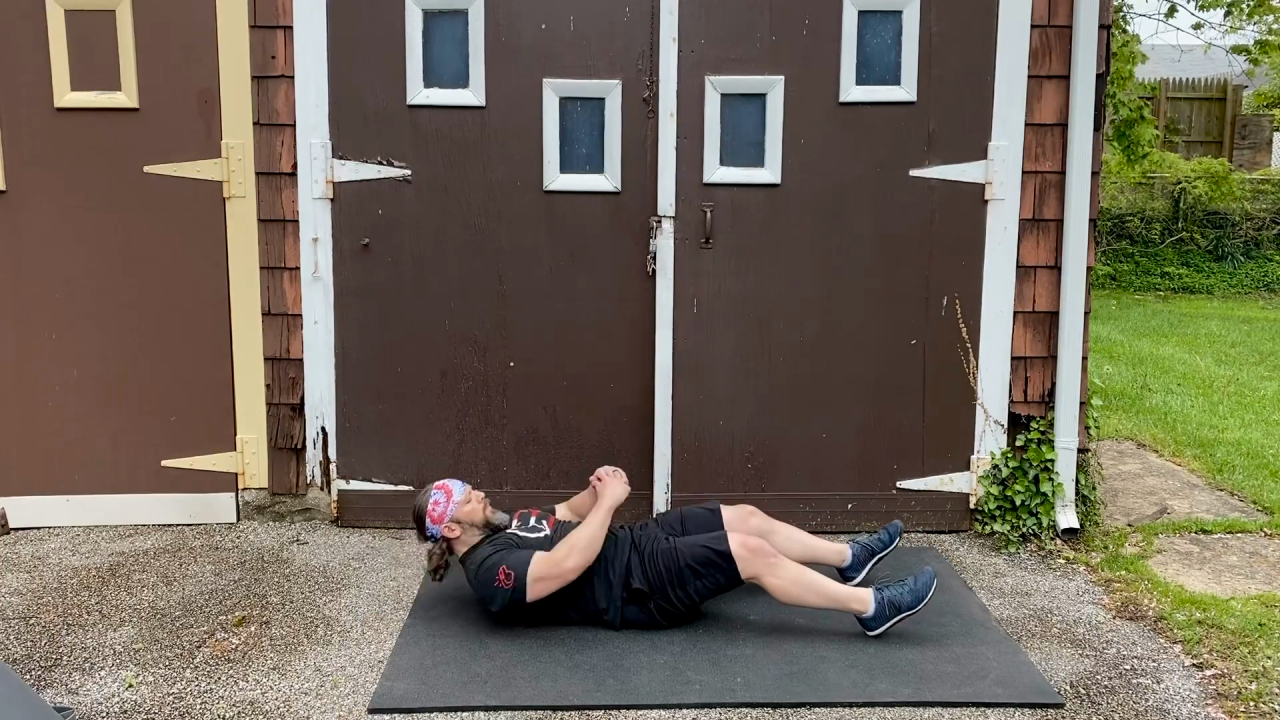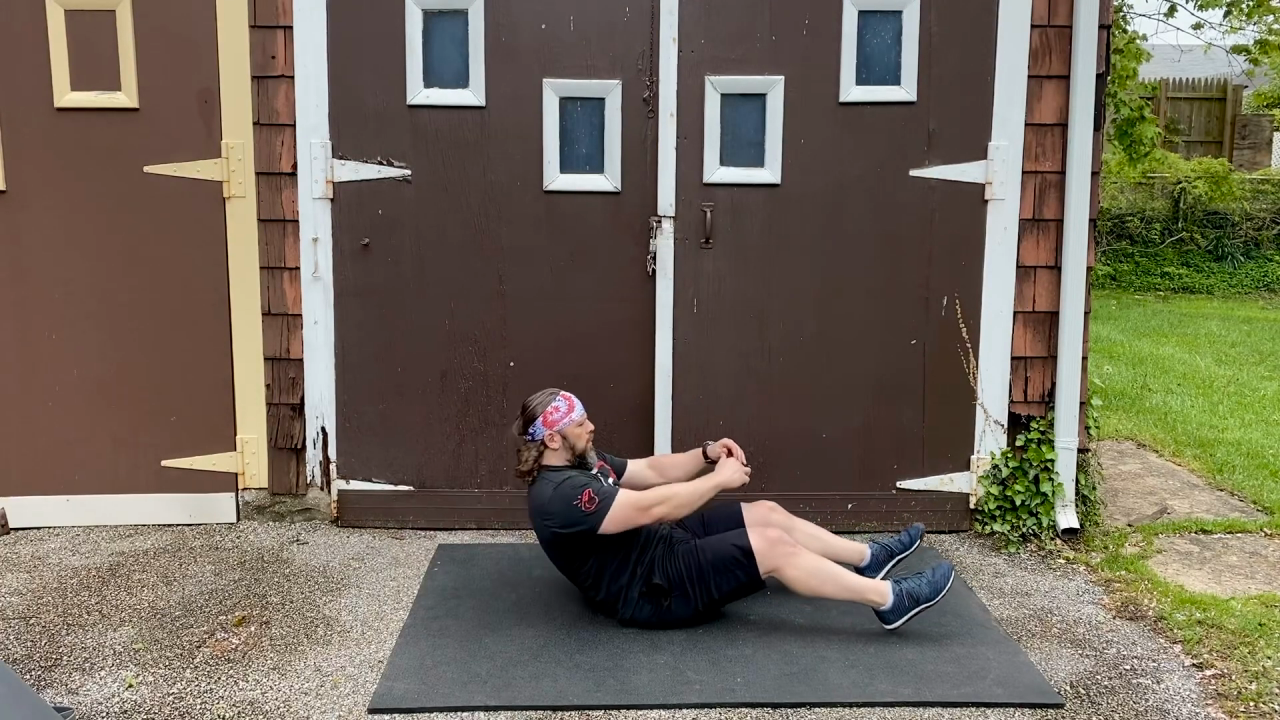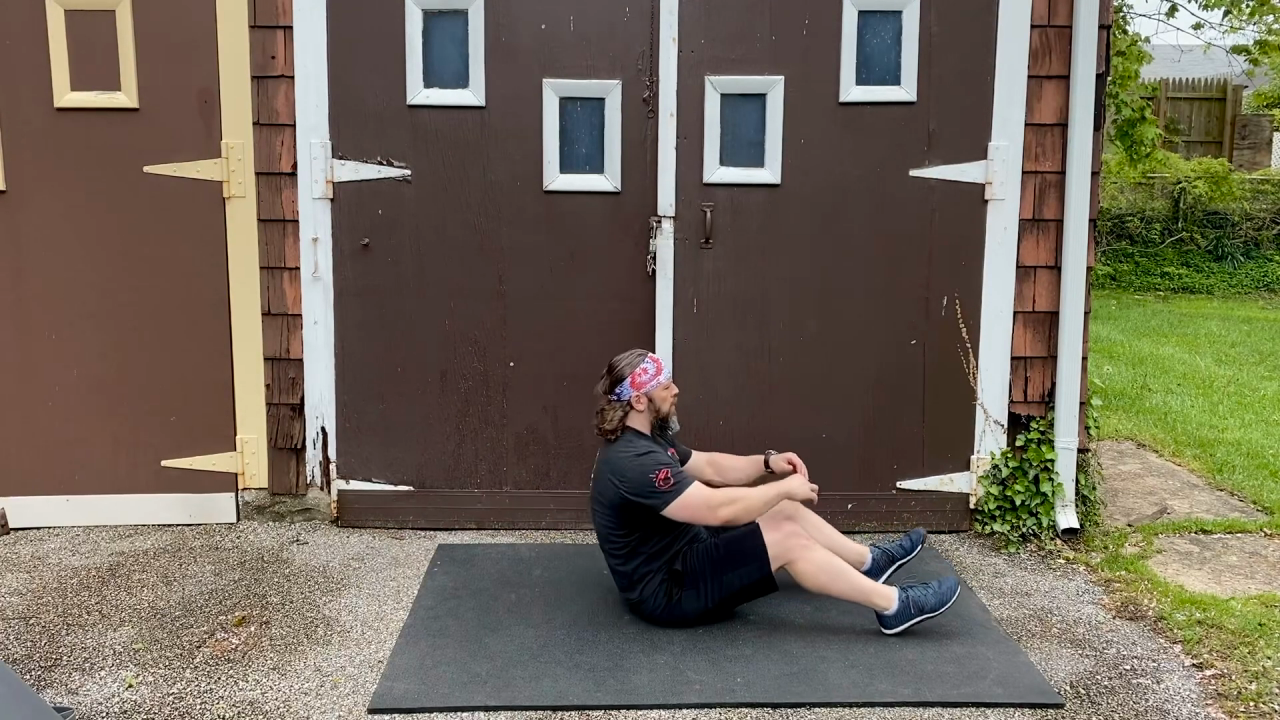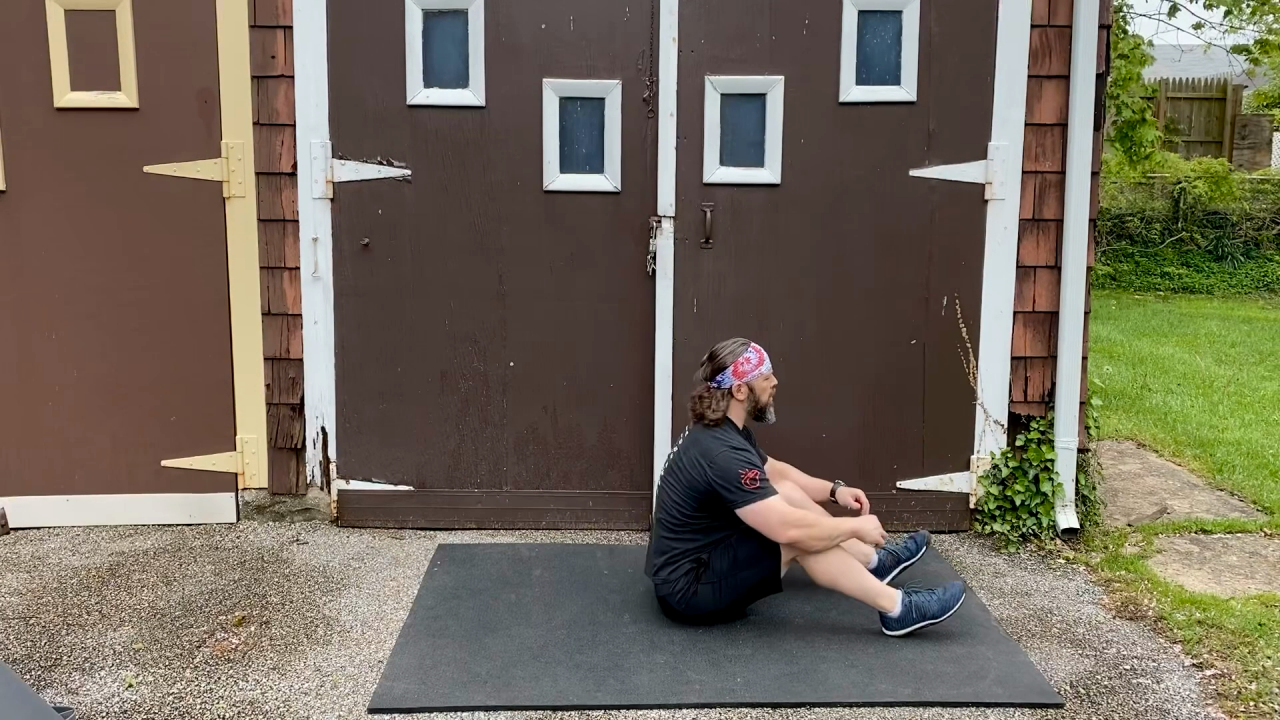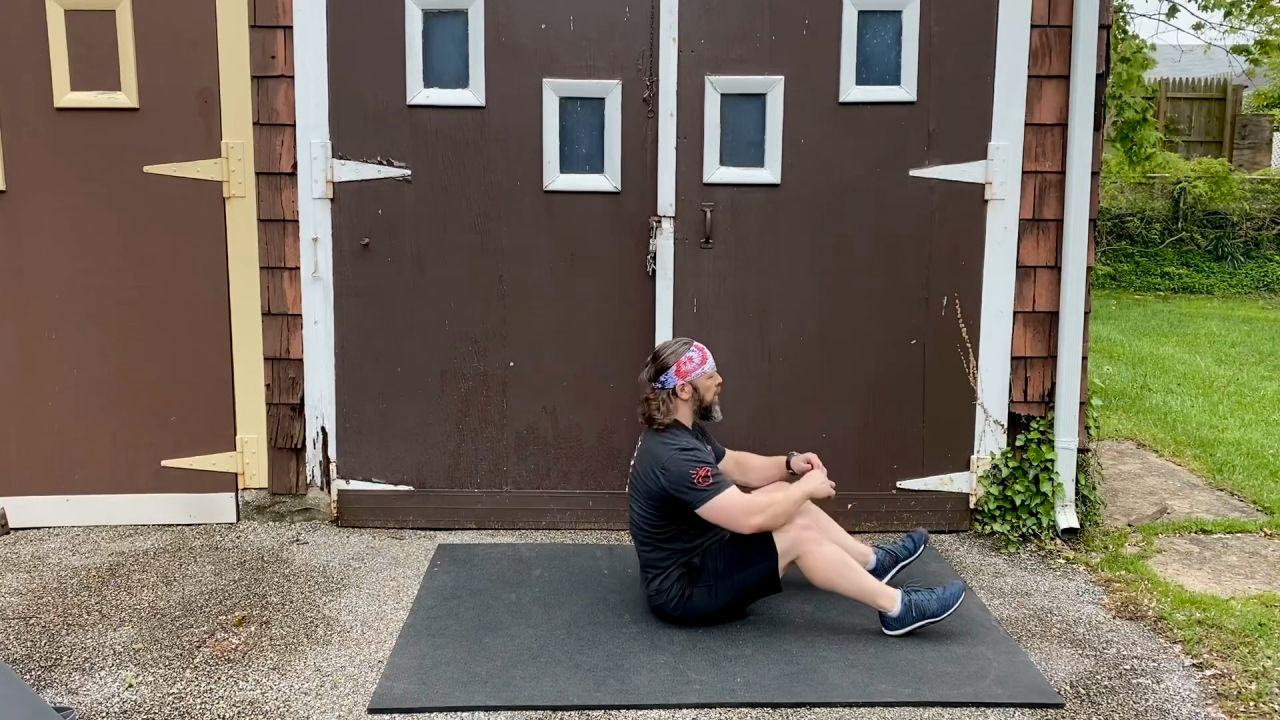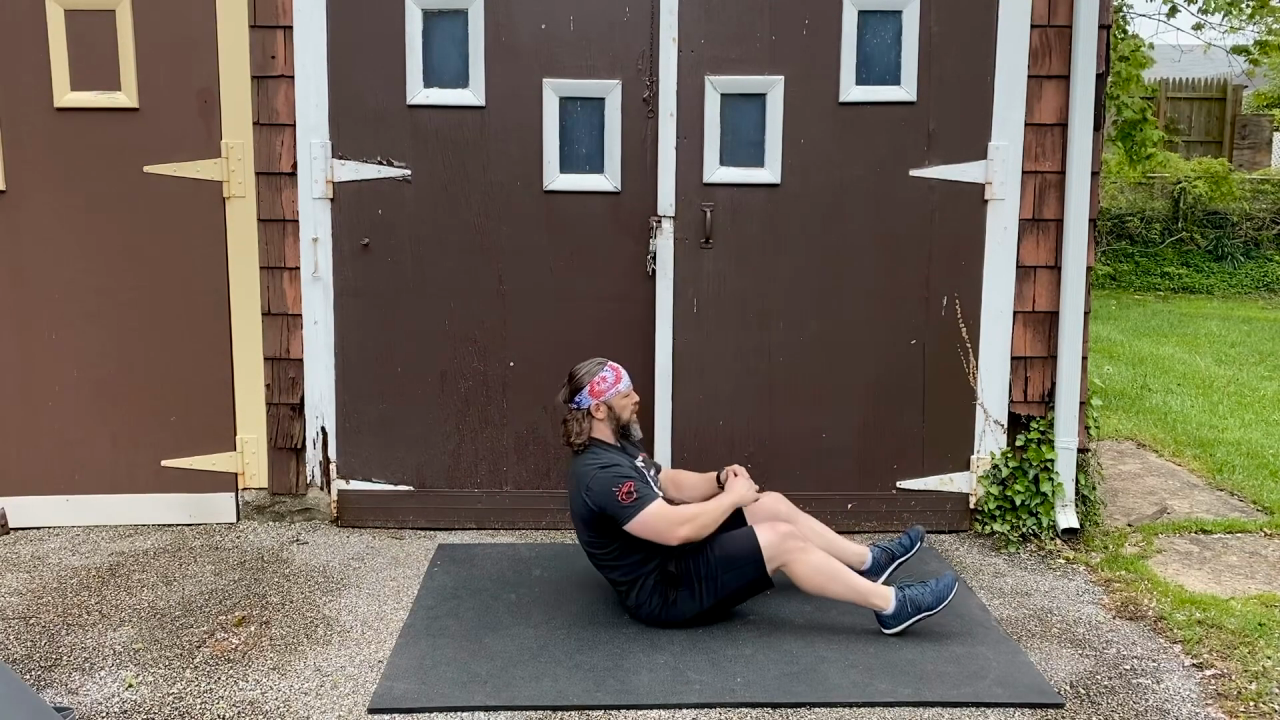
dt=0.4s
person 1, frame 1
left shoulder: (502, 523)
right shoulder: (489, 568)
left elbow: (573, 514)
right elbow: (567, 567)
left wrist: (598, 490)
right wrist: (608, 503)
left hip: (634, 543)
right hip: (633, 589)
left knee: (745, 517)
right knee: (751, 553)
left ankle: (848, 558)
right ankle: (870, 607)
person 1, frame 2
left shoulder: (580, 463)
right shoulder: (558, 495)
left elbow: (652, 471)
right elbow: (652, 508)
left wrist: (706, 454)
right wrist: (718, 479)
left hip: (660, 547)
right hip: (649, 591)
left knee: (766, 512)
right knee: (771, 544)
left ankle: (870, 559)
right ankle: (888, 600)
person 1, frame 3
left shoulder: (644, 438)
right shoulder: (632, 463)
left elbow: (707, 467)
right elbow: (718, 510)
left wrist: (768, 463)
right wrist: (784, 489)
left hip: (680, 555)
right hip: (666, 591)
left knee: (776, 509)
right knee: (786, 537)
left ankle: (870, 562)
right ankle: (893, 606)
person 1, frame 4
left shoulder: (720, 429)
right shoulder: (722, 454)
left elbow: (771, 472)
right elbow: (789, 530)
left wrist: (834, 490)
right wrist: (857, 527)
left hip: (701, 556)
right hip: (690, 586)
left knee: (787, 492)
right knee: (798, 535)
left ankle: (874, 562)
right ankle: (897, 608)
person 1, frame 5
left shoulder: (681, 432)
right shoulder: (675, 455)
left elbow: (736, 466)
right elbow: (750, 519)
left wrist: (792, 464)
right wrist: (806, 488)
left hip: (698, 555)
right hip: (683, 588)
left knee: (789, 495)
right knee: (800, 531)
left ankle: (873, 562)
right ankle: (897, 608)
person 1, frame 6
left shoulder: (618, 449)
right shoulder: (601, 474)
left elbow: (674, 485)
right elbow: (678, 530)
left wrist: (720, 479)
right wrist: (733, 497)
left hip: (677, 556)
right hip: (663, 588)
left knee: (775, 504)
right knee: (784, 540)
left ankle: (869, 563)
right ankle: (890, 605)
